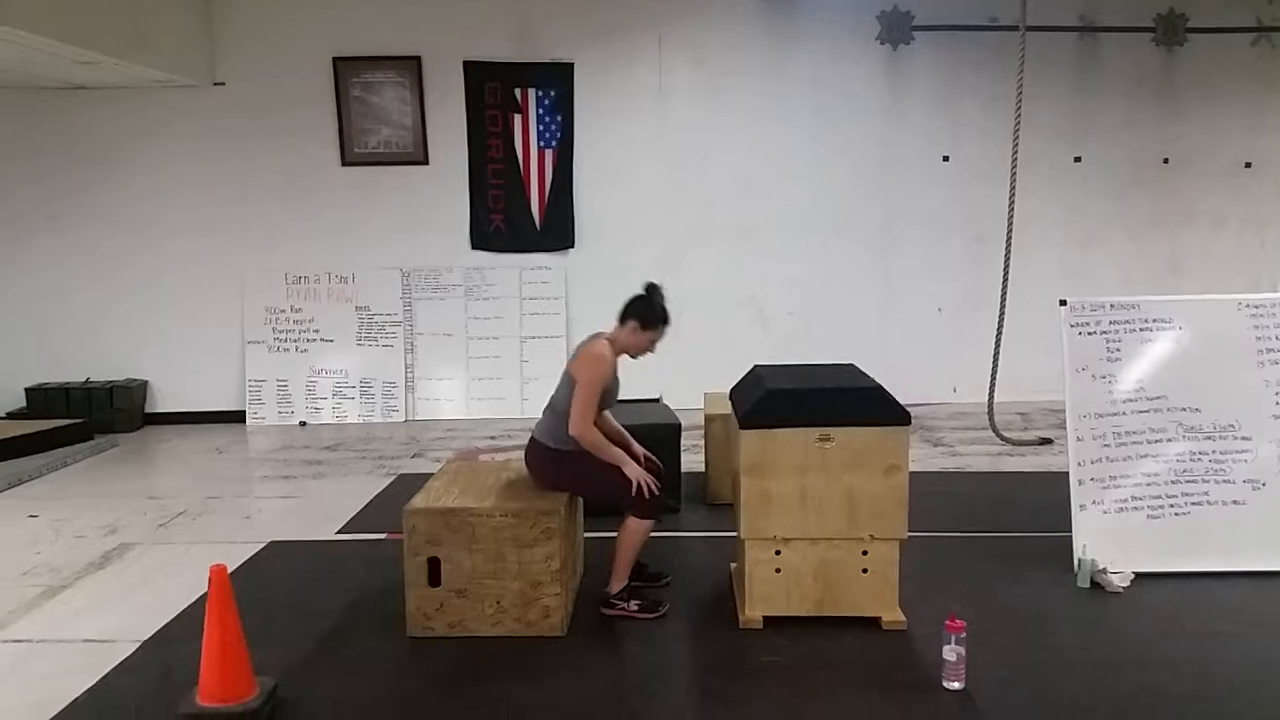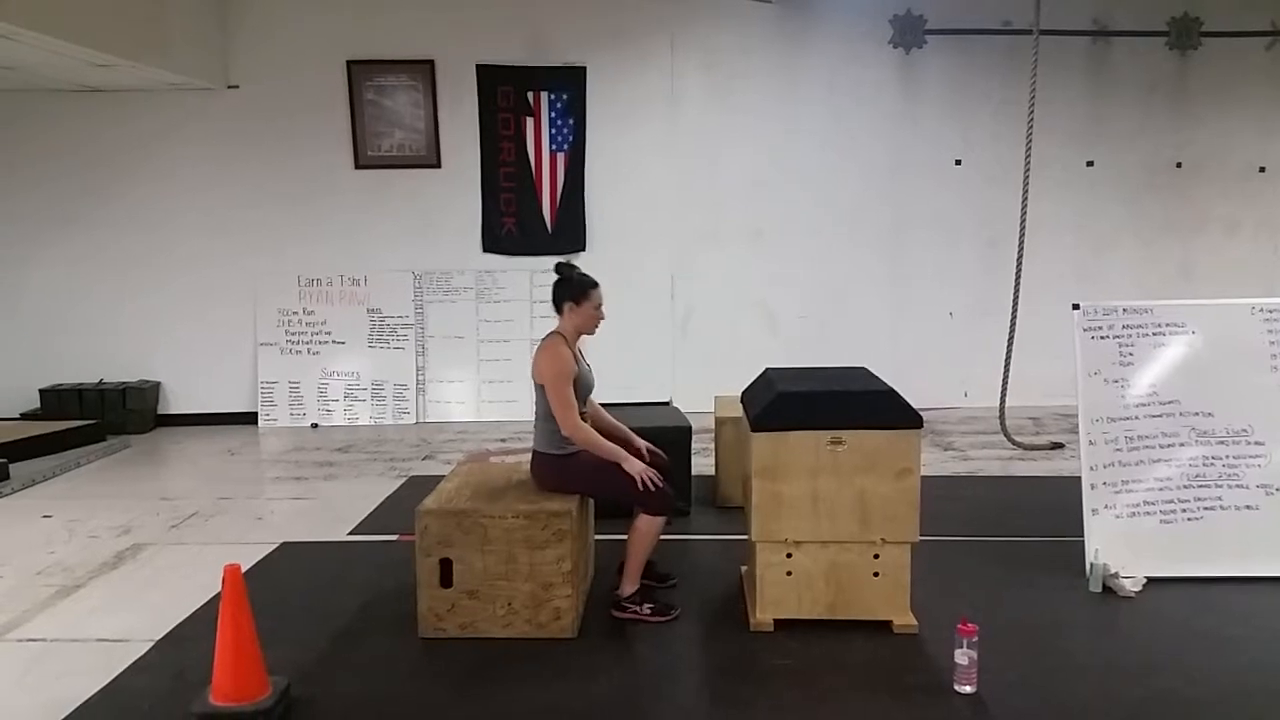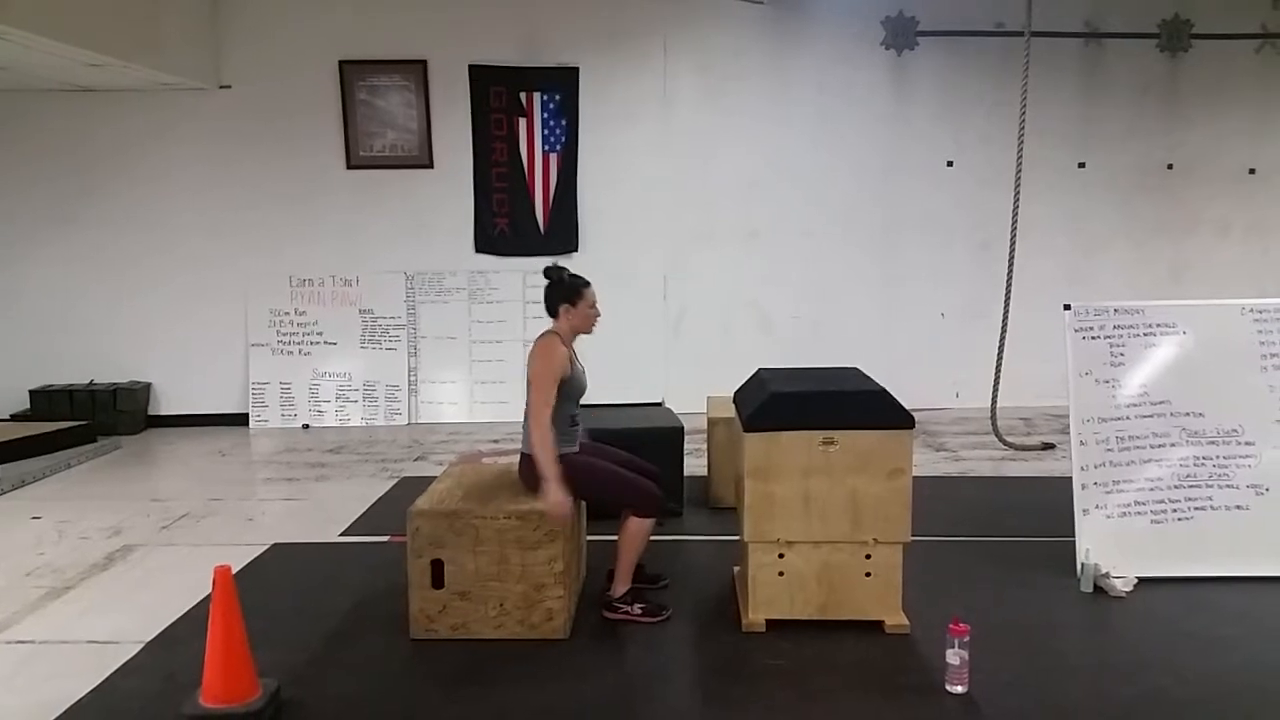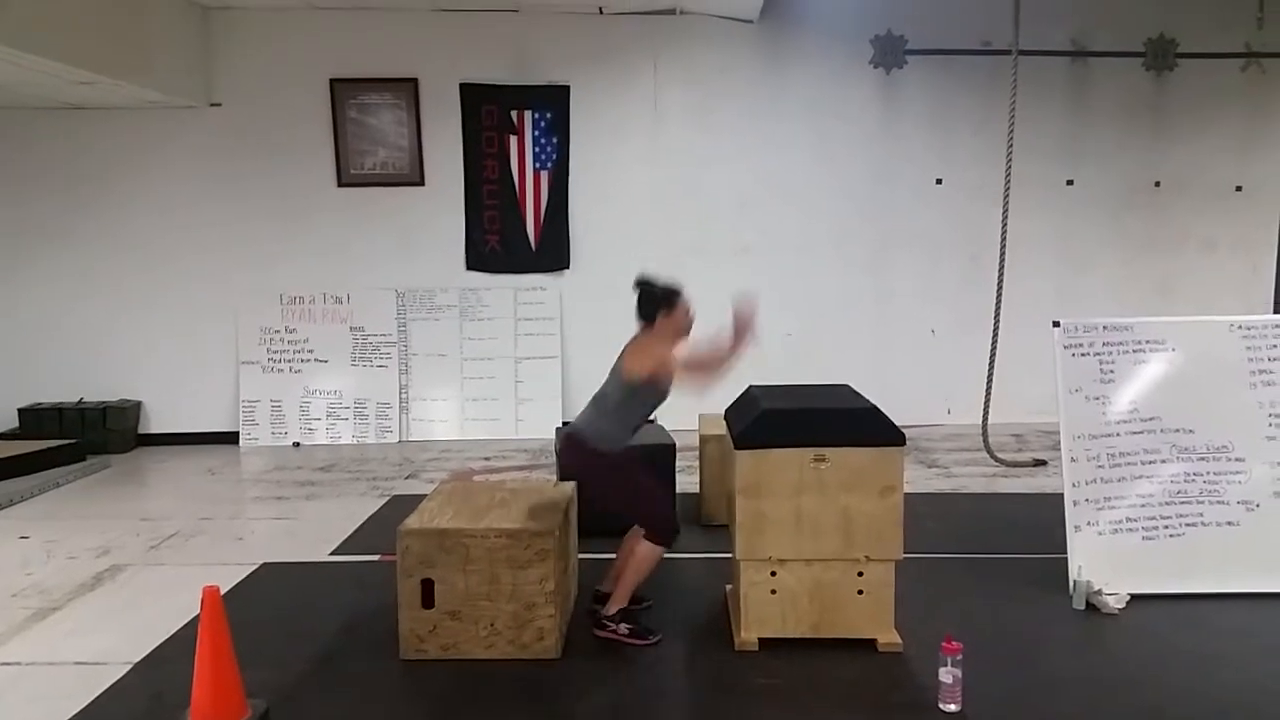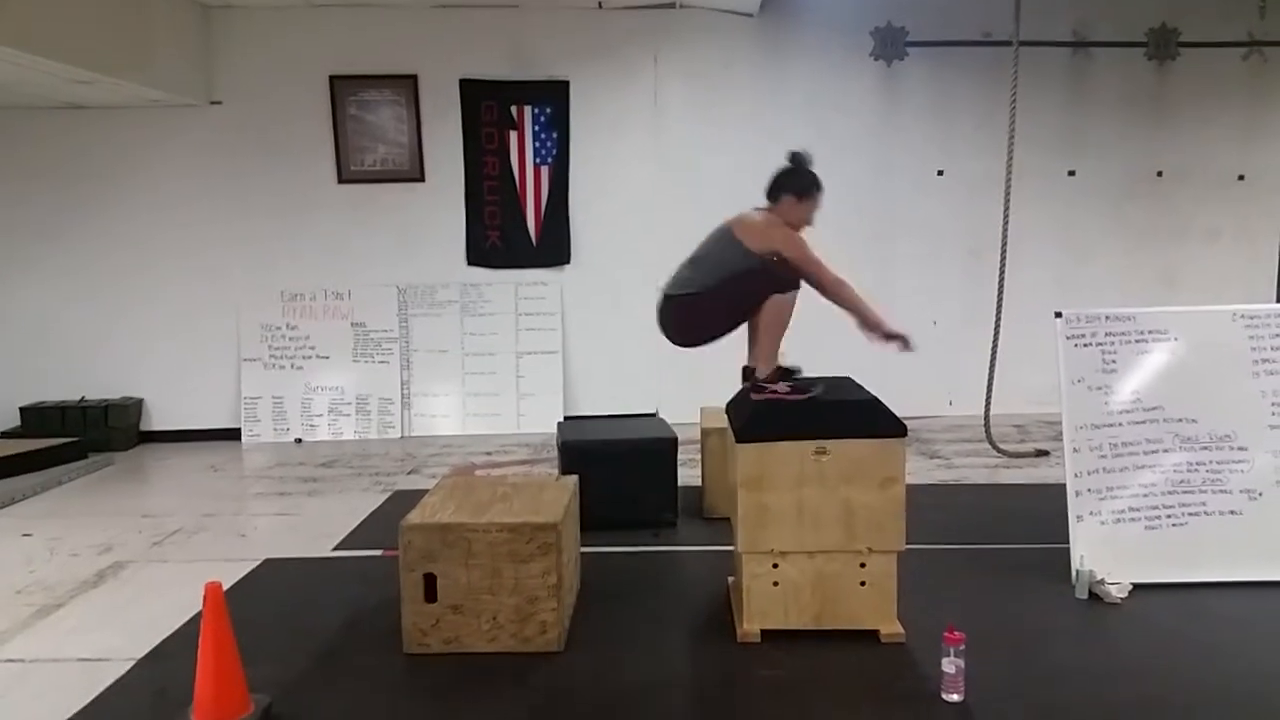
dt=0.5s
person 1, frame 1
left shoulder: (604, 345)
right shoulder: (600, 357)
right elbow: (580, 428)
left wrist: (630, 445)
right wrist: (624, 462)
left hip: (560, 448)
right hip: (552, 456)
left knee: (651, 474)
right knee: (647, 498)
left ankle: (627, 565)
right ankle: (616, 595)
person 1, frame 2
left shoulder: (569, 345)
right shoulder: (555, 353)
left elbow: (587, 406)
right elbow: (572, 426)
left wrist: (632, 438)
right wrist: (625, 459)
left hip: (572, 452)
right hip: (557, 462)
left knee: (658, 468)
right knee: (658, 497)
left ankle: (635, 564)
right ankle: (628, 597)
person 1, frame 3
left shoulder: (562, 345)
right shoulder: (551, 351)
right elbow: (540, 420)
left wrist: (595, 452)
right wrist: (552, 482)
left hip: (567, 450)
right hip: (550, 461)
left knee: (648, 476)
right knee: (648, 499)
left ankle: (626, 567)
right ankle: (619, 597)
person 1, frame 4
left shoulder: (647, 345)
right shoulder: (654, 352)
left elbow: (689, 365)
right elbow: (702, 373)
left wrist: (729, 344)
right wrist: (737, 342)
left hip: (586, 448)
right hip: (589, 458)
left knee: (656, 515)
right knee: (664, 526)
left ankle: (608, 591)
right ankle: (611, 616)
person 1, frame 5
left shoulder: (760, 225)
right shoulder: (776, 233)
left elbow: (818, 279)
right elbow: (828, 283)
left wrist: (864, 318)
right wrist: (878, 324)
left hip: (686, 307)
right hip: (684, 315)
right knee: (783, 276)
left ankle: (759, 368)
right ankle: (764, 376)
